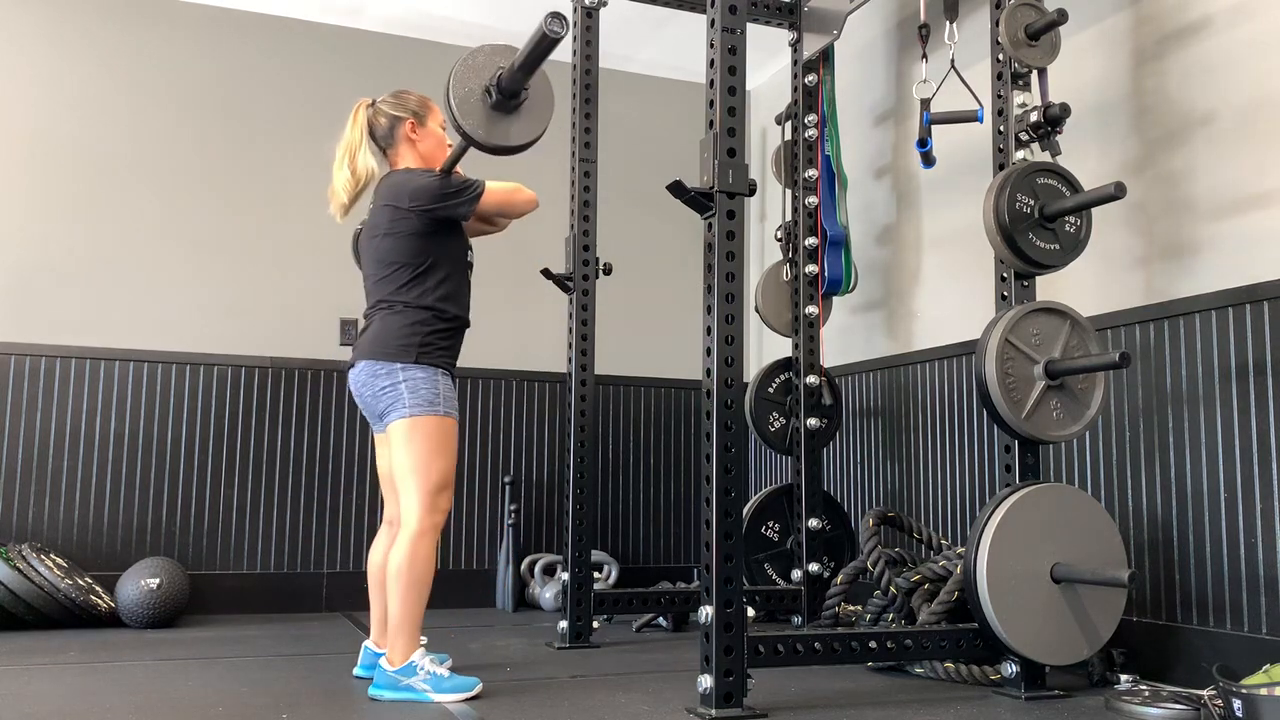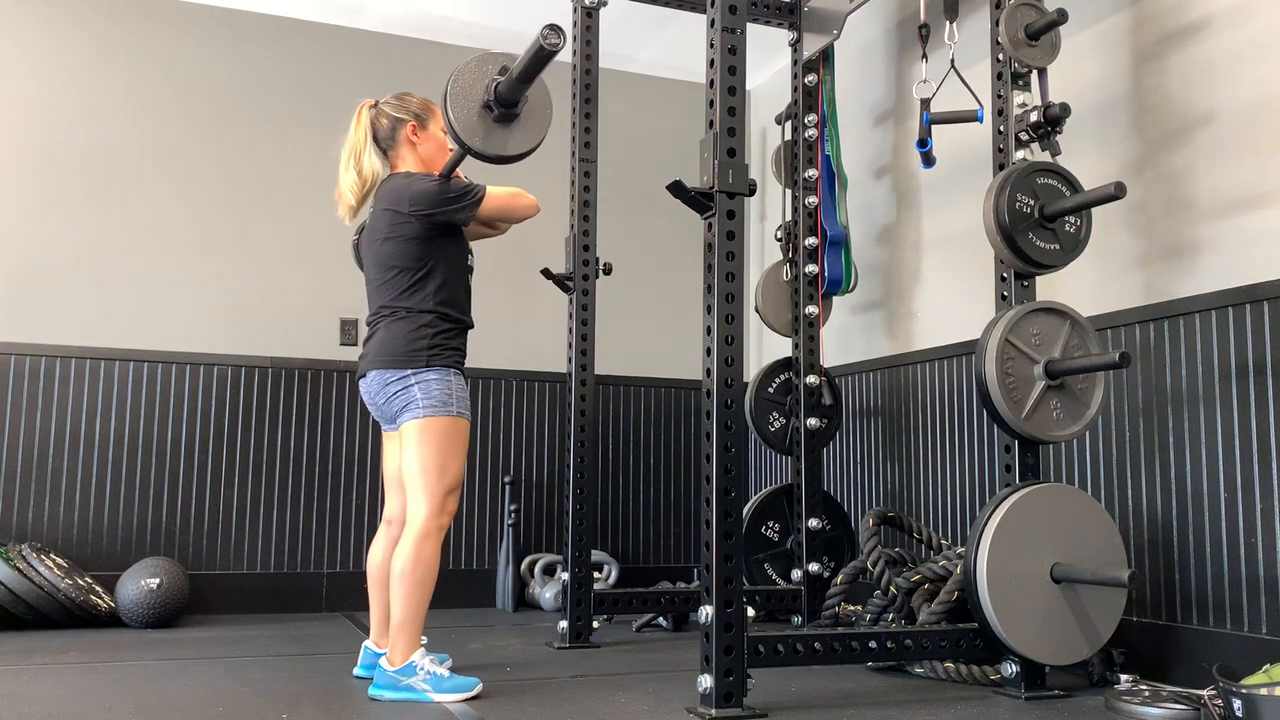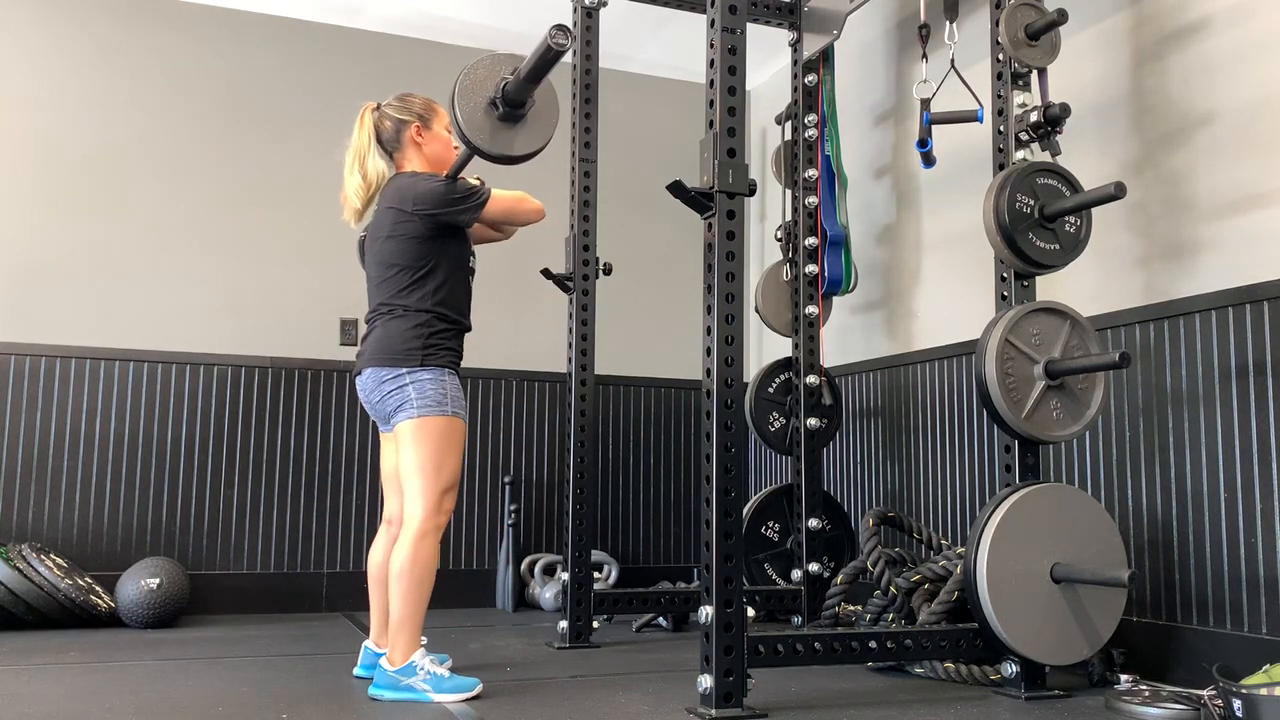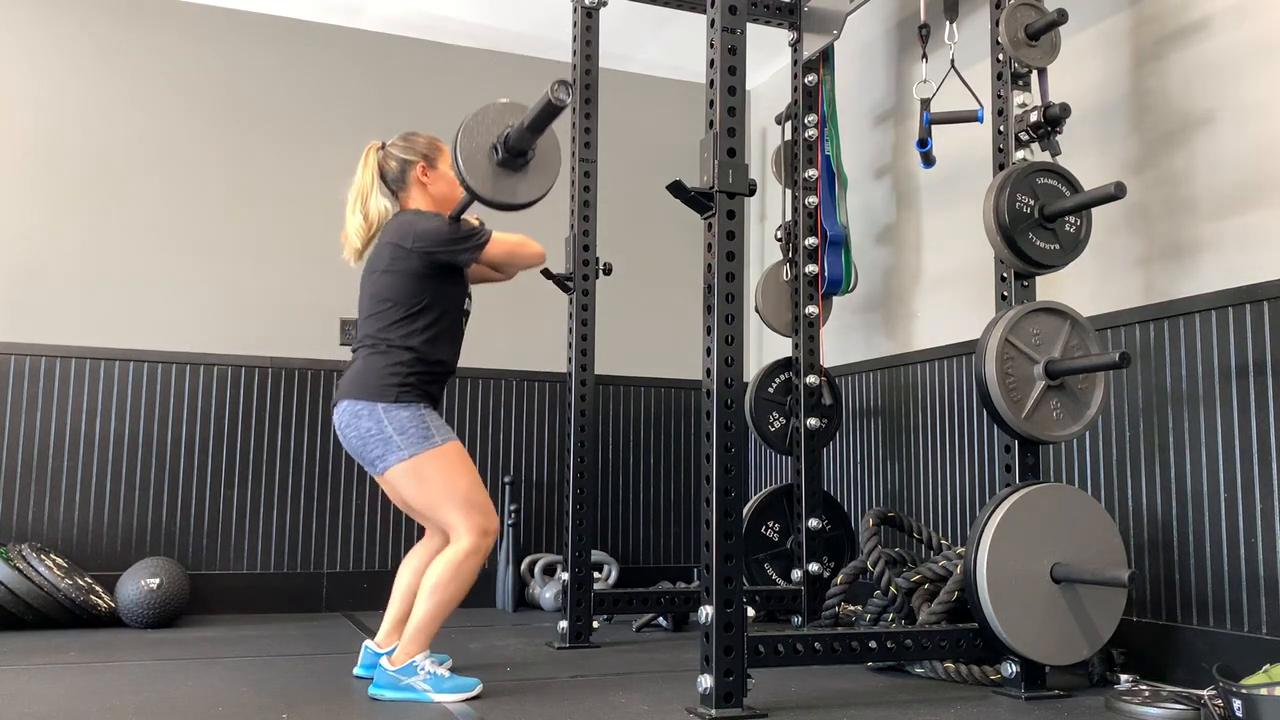
dt=0.5s
person 1, frame 1
left shoulder: (398, 197)
right shoulder: (422, 187)
left elbow: (494, 220)
right elbow: (523, 201)
left wrist: (463, 193)
right wrist: (470, 186)
left hip: (383, 367)
right hip: (408, 366)
left knee: (401, 517)
right knee: (424, 515)
left ankle: (380, 647)
right ankle: (401, 665)
person 1, frame 2
left shoulder: (393, 201)
right shoulder: (421, 192)
left elbow: (479, 224)
right elbow: (524, 205)
left wrist: (470, 204)
right wrist: (473, 194)
left hip: (389, 371)
right hip: (423, 369)
left knee: (400, 518)
right knee: (429, 517)
left ankle: (381, 648)
right ankle: (401, 666)
person 1, frame 3
left shoulder: (400, 201)
right shoulder: (426, 192)
left elbow: (487, 230)
right elbow: (530, 210)
left wrist: (472, 199)
right wrist: (480, 194)
left hip: (387, 369)
right hip: (416, 369)
left knee: (399, 518)
right knee: (427, 518)
left ankle: (380, 647)
right ankle: (402, 666)
person 1, frame 4
left shoulder: (408, 238)
right shoulder: (426, 231)
left elbow: (497, 268)
right elbow: (530, 253)
left wrist: (473, 238)
right wrist: (478, 234)
left hip: (371, 408)
right hip: (386, 408)
left knee: (449, 530)
right knee: (474, 528)
left ankle: (383, 648)
right ankle: (403, 666)
